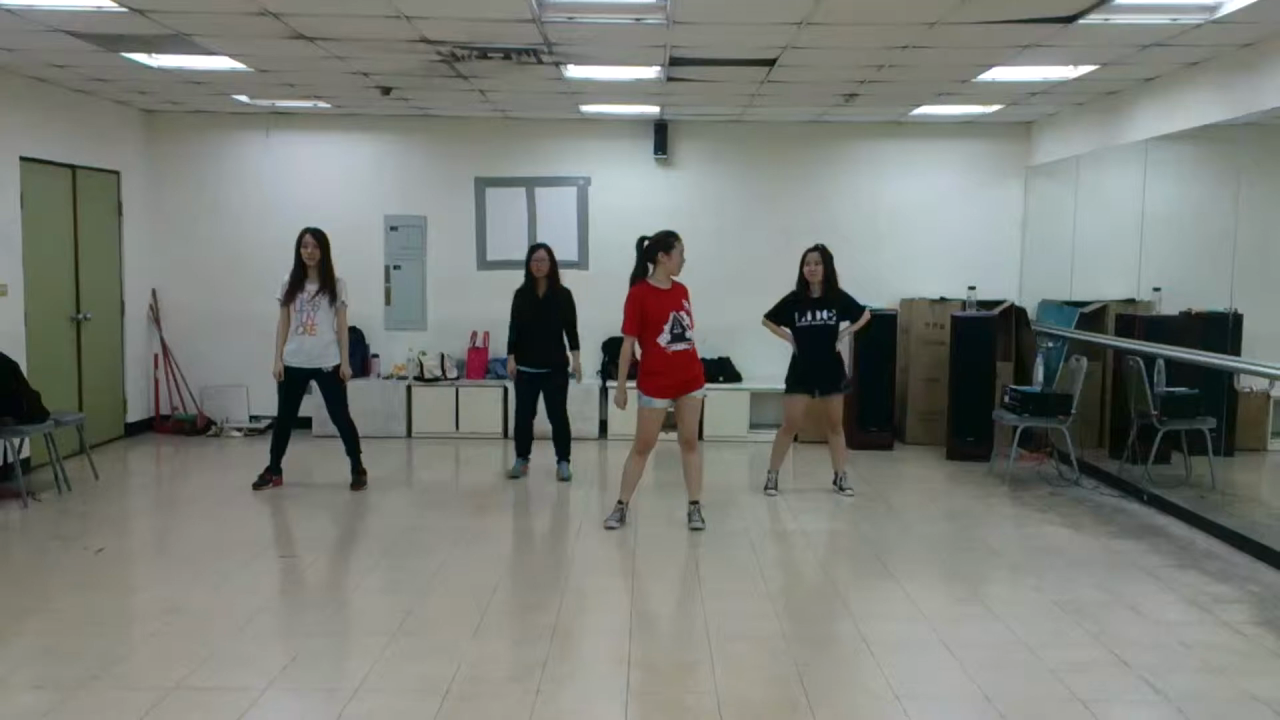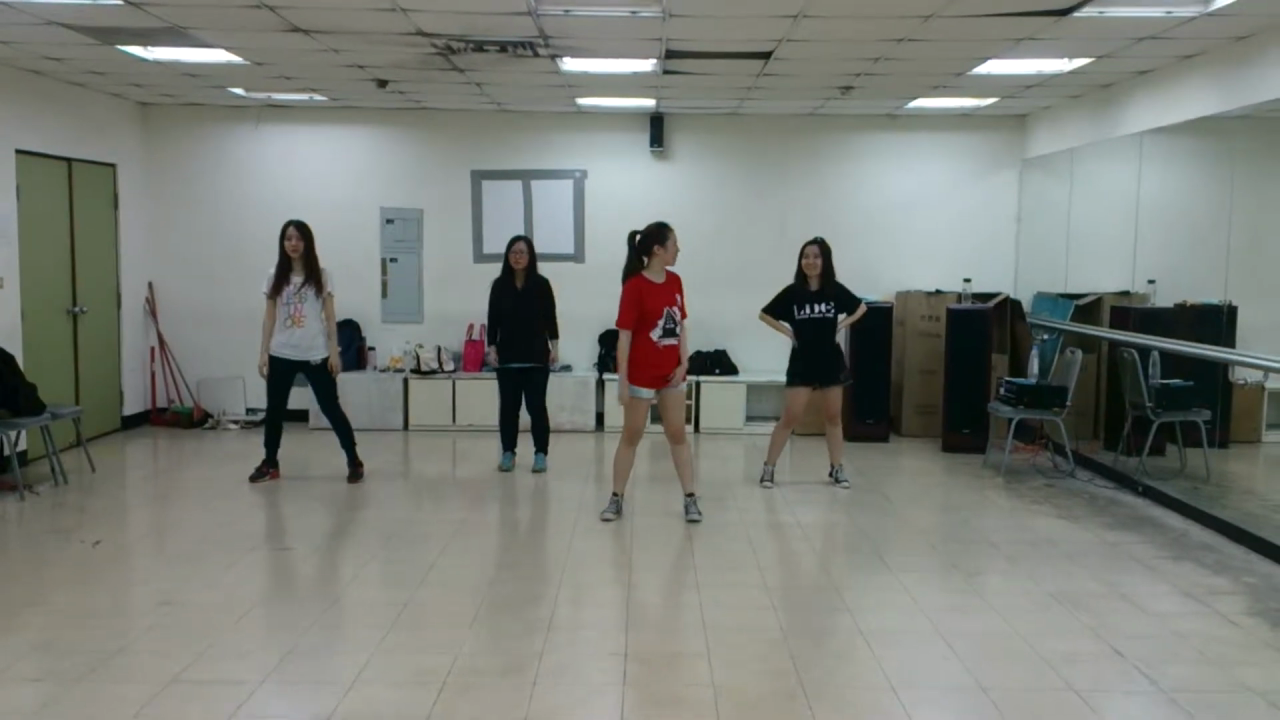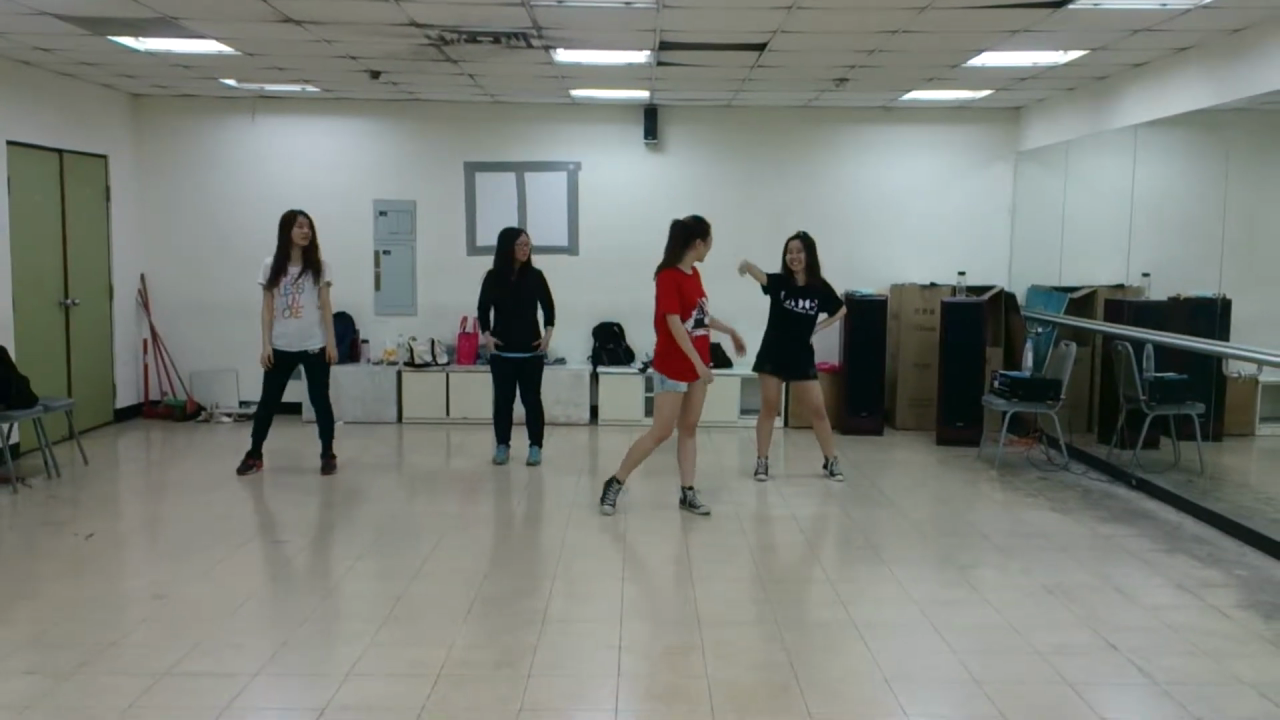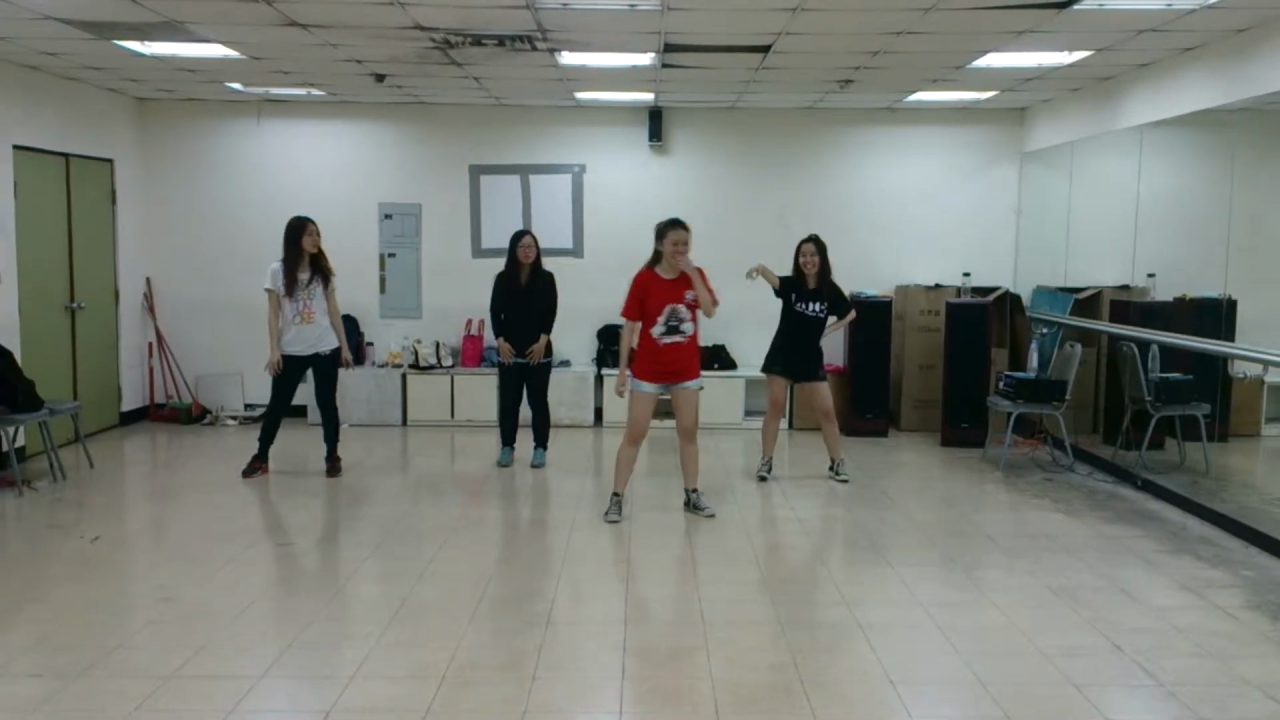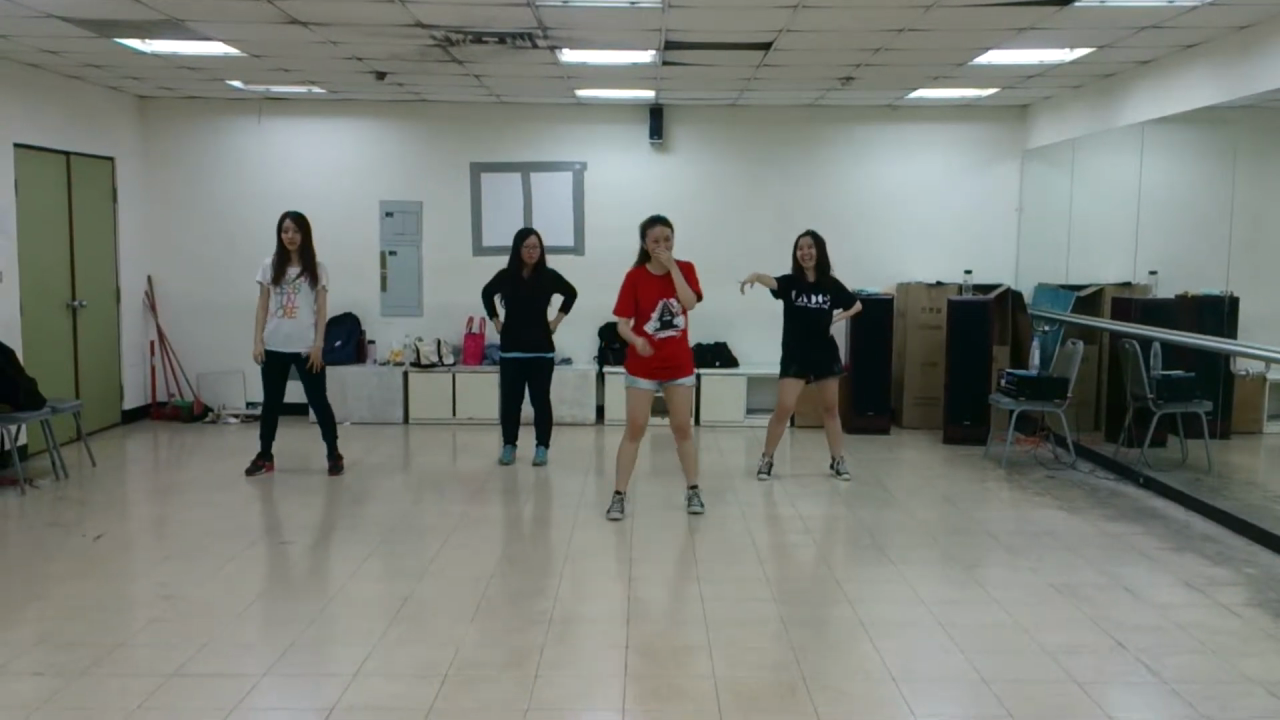
dt=1s
person 1, frame 1
left shoulder: (681, 290)
right shoulder: (639, 294)
right elbow: (628, 342)
left wrist: (700, 370)
right wrist: (621, 386)
left hip: (689, 379)
right hip: (655, 383)
left knee: (690, 442)
right knee: (643, 445)
left ankle: (695, 507)
right ankle: (621, 506)
person 1, frame 2
left shoulder: (675, 281)
right shoulder: (634, 286)
left elbow: (682, 325)
right elbow: (624, 336)
left wrist: (684, 363)
right wrist: (623, 381)
left hip: (672, 373)
right hip: (640, 375)
left knee: (678, 435)
right knee: (631, 437)
left ankle: (690, 499)
right ankle: (616, 498)
person 1, frame 3
left shoulder: (694, 274)
right shoulder: (668, 277)
right elbow: (674, 324)
left wrist: (731, 331)
right wrist: (699, 362)
left hip: (695, 366)
right hip: (671, 367)
left knee: (688, 429)
right knee: (660, 432)
left ankle: (688, 492)
right ankle: (615, 483)
person 1, frame 4
left shoulder: (695, 275)
right shoulder: (643, 279)
left elbow: (710, 311)
right elbow: (629, 327)
left wrist: (694, 276)
right wrist: (622, 370)
left hip: (686, 369)
right hip: (647, 370)
left knee: (688, 433)
right knee: (634, 434)
left ankle: (692, 495)
right ankle: (616, 498)
person 1, frame 5
left shoulder: (685, 269)
right shoulder: (635, 277)
left elbow: (690, 303)
right elbow: (622, 324)
left wrist: (671, 266)
right wrist: (635, 340)
left hip: (680, 364)
right hip: (643, 365)
left knee: (683, 429)
right knee: (634, 431)
left ankle: (693, 490)
right ankle: (619, 495)
person 2, frame 1
left shoulder: (335, 285)
right shoulder: (290, 284)
left elbow: (342, 326)
right elbow: (283, 324)
left wrist: (345, 362)
right wrist: (278, 359)
left hip: (327, 363)
right hip: (294, 363)
left knee: (340, 416)
right knee: (284, 417)
left ankle: (358, 470)
right ankle: (273, 471)
person 2, frame 2
left shoulder: (320, 276)
right shoulder: (275, 276)
left elbow: (330, 317)
right elbow: (270, 317)
left wrist: (334, 352)
right wrist: (264, 352)
left hip: (315, 355)
right hip: (281, 355)
left knee: (331, 408)
right knee: (274, 409)
left ankle: (354, 462)
right ankle: (270, 463)
person 2, frame 3
left shoulder: (319, 265)
right shoulder: (272, 266)
left elbow: (325, 306)
right elbow: (267, 308)
left wrist: (331, 342)
right wrist: (266, 345)
left hip: (314, 345)
right hip: (282, 346)
left knee: (320, 400)
right knee: (268, 400)
left ankle: (328, 455)
right ankle: (254, 455)
person 2, frame 4
left shoulder: (323, 271)
right shoulder: (278, 271)
left elbow: (333, 309)
right elbow: (273, 314)
left wrist: (344, 346)
right wrist: (274, 350)
left hip: (325, 349)
right hip: (291, 350)
left knee: (327, 403)
right knee: (278, 404)
left ankle: (332, 458)
right ankle: (261, 458)
person 2, frame 5
left shoulder: (316, 268)
right shoulder: (270, 266)
left elbow: (321, 310)
right elbow: (262, 306)
left wrist: (318, 345)
right wrist: (258, 341)
left hip: (305, 347)
right hip: (274, 347)
left knee: (318, 400)
right knee: (271, 402)
left ankle: (334, 455)
right ankle: (265, 457)
person 3, frame 1
left shoulder: (838, 297)
right shoulder: (794, 300)
left elbow: (865, 315)
right elbow: (767, 320)
left wrist: (843, 334)
right wrist: (789, 338)
left hip: (831, 369)
right hip: (801, 371)
left knee: (835, 426)
right knee: (790, 426)
left ankle: (840, 477)
right ankle: (772, 475)
person 3, frame 2
left shoulder: (835, 290)
right shoulder: (792, 292)
left elbow: (861, 308)
right elbow: (765, 315)
left wrist: (840, 327)
right wrist: (788, 332)
left hip: (830, 362)
right hip: (801, 364)
left knee: (833, 418)
right knee: (789, 418)
left ankle: (837, 469)
right ankle: (769, 467)
person 3, frame 3
left shoulder: (820, 287)
right shoulder: (779, 282)
left elbow: (841, 310)
right elbow: (761, 277)
left wrist: (818, 328)
right wrist: (746, 265)
left hip: (802, 357)
right hip: (773, 355)
left knee: (818, 410)
right knee: (769, 409)
left ankle: (831, 461)
right ankle: (762, 461)
person 3, frame 4
left shoulder: (830, 290)
right shoulder: (790, 284)
left elbow: (850, 314)
right elbow: (774, 281)
left wrist: (829, 330)
right wrist: (760, 269)
left hip: (810, 359)
right hip: (782, 356)
left knee: (827, 411)
right knee: (775, 408)
left ankle: (837, 462)
right ankle: (766, 461)
person 3, frame 5
left shoulder: (831, 284)
right shoulder: (790, 282)
left elbow: (856, 305)
right elbow: (772, 282)
left wrist: (836, 319)
right wrist: (755, 277)
left hip: (825, 354)
right hip: (795, 356)
left knee: (830, 409)
right knee: (783, 409)
left ankle: (838, 461)
right ankle: (766, 459)
person 4, frame 1
left shoulder: (562, 294)
right shoulder: (522, 294)
left elbow: (571, 329)
right elbow: (514, 328)
left wrist: (576, 359)
right wrist: (511, 358)
left hip: (555, 365)
right hip: (526, 365)
left knee: (558, 414)
right knee: (523, 413)
left ankle: (563, 462)
right ankle: (521, 459)
person 4, frame 2
left shoulder: (541, 284)
right shoulder: (500, 285)
left elbow: (550, 317)
right elbow: (493, 319)
left wrist: (554, 347)
right wrist: (491, 348)
left hip: (536, 357)
right hip: (507, 357)
left knee: (536, 406)
right knee: (508, 406)
left ankle: (541, 453)
right ankle: (508, 453)
person 4, frame 3
left shoulder: (535, 276)
right shoulder: (493, 277)
left elbow: (548, 306)
right elbow: (483, 308)
left wrist: (548, 334)
right wrist: (486, 334)
left hip: (531, 349)
right hip: (502, 349)
left knee: (531, 398)
right knee: (503, 398)
left ankle: (535, 446)
right ankle: (502, 446)
person 4, frame 4
left shoulder: (545, 278)
right shoulder: (503, 279)
left elbow: (551, 312)
right elbow: (495, 312)
left wrist: (543, 341)
right wrist: (500, 341)
left hip: (538, 350)
right hip: (510, 350)
left knee: (538, 401)
right knee: (509, 400)
left ankle: (540, 448)
right ankle: (507, 448)
person 4, frame 5
left shoulder: (548, 276)
right shoulder: (506, 276)
left elbow: (571, 294)
right elbow: (486, 294)
left wrist: (557, 320)
right wrist: (496, 320)
left hip: (541, 348)
right hip: (511, 348)
left knee: (540, 399)
right knee: (510, 398)
left ankle: (542, 447)
right ankle: (509, 446)
